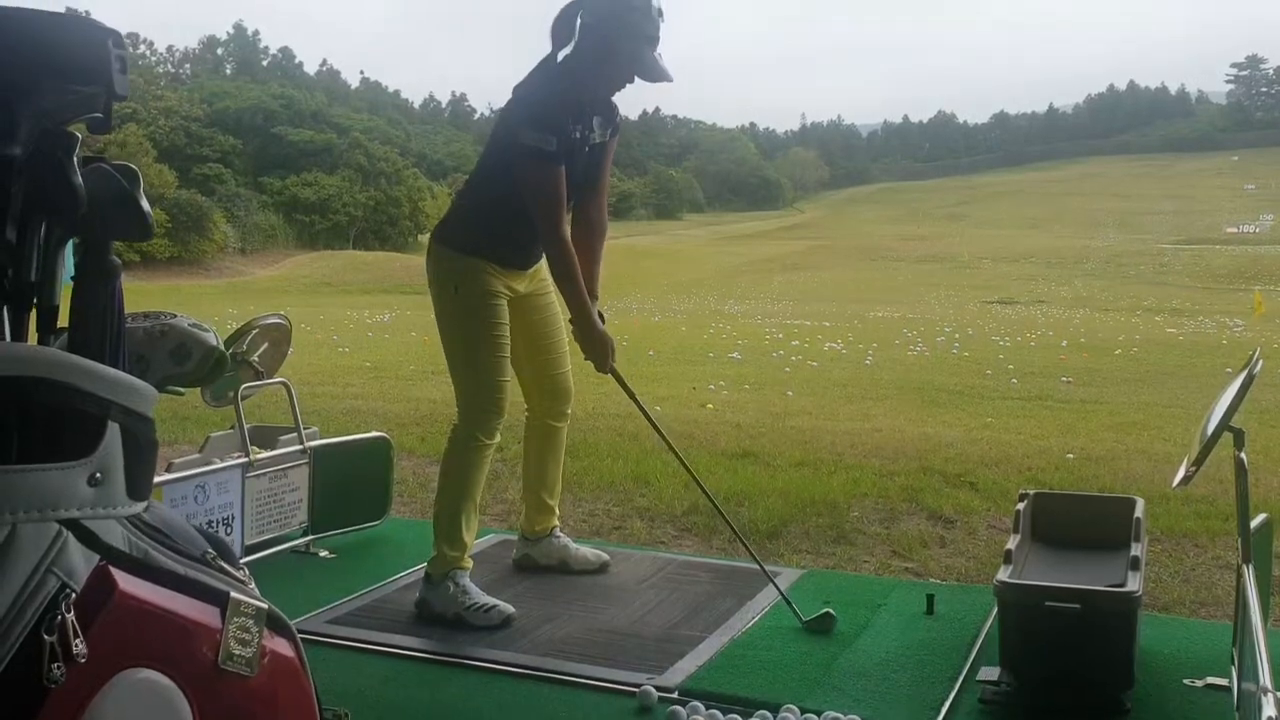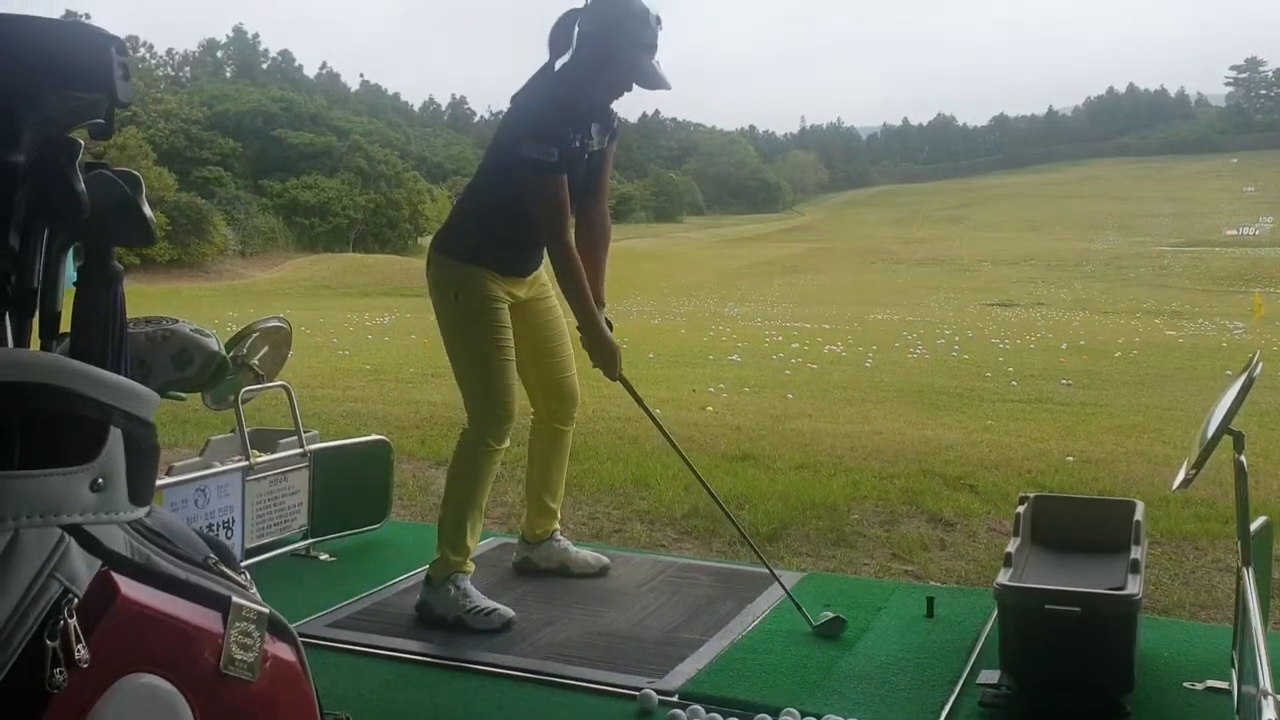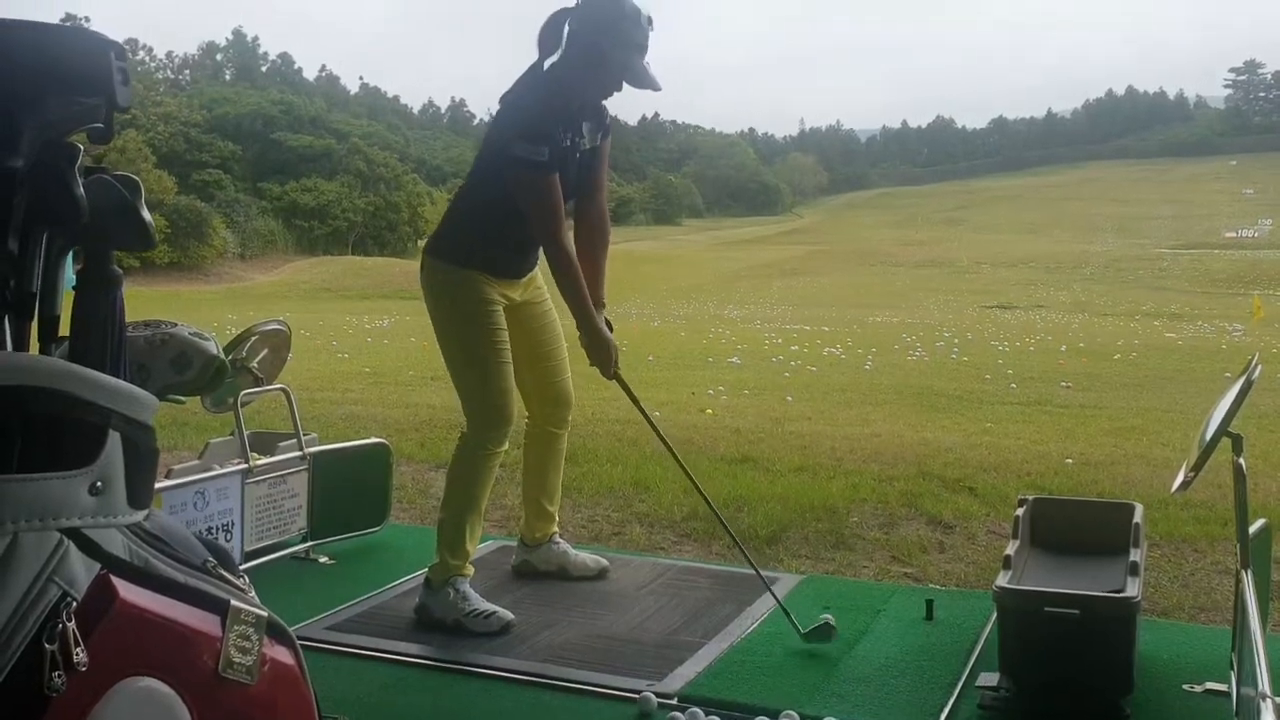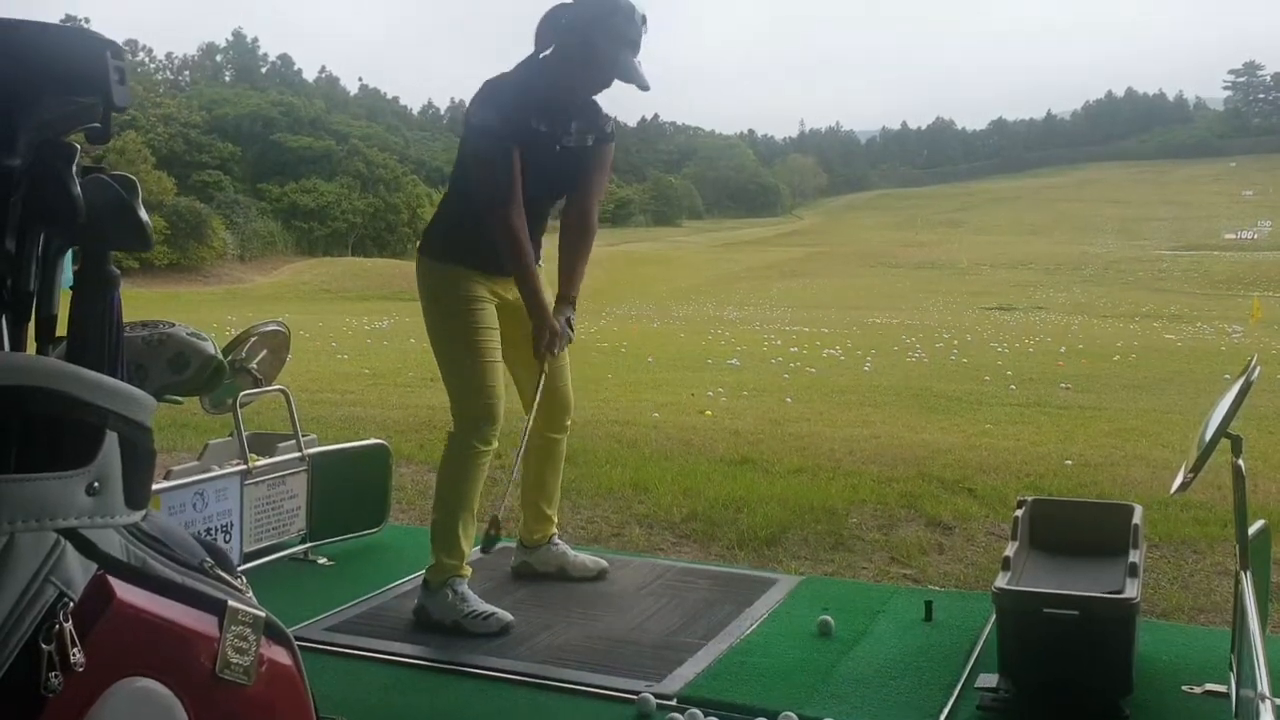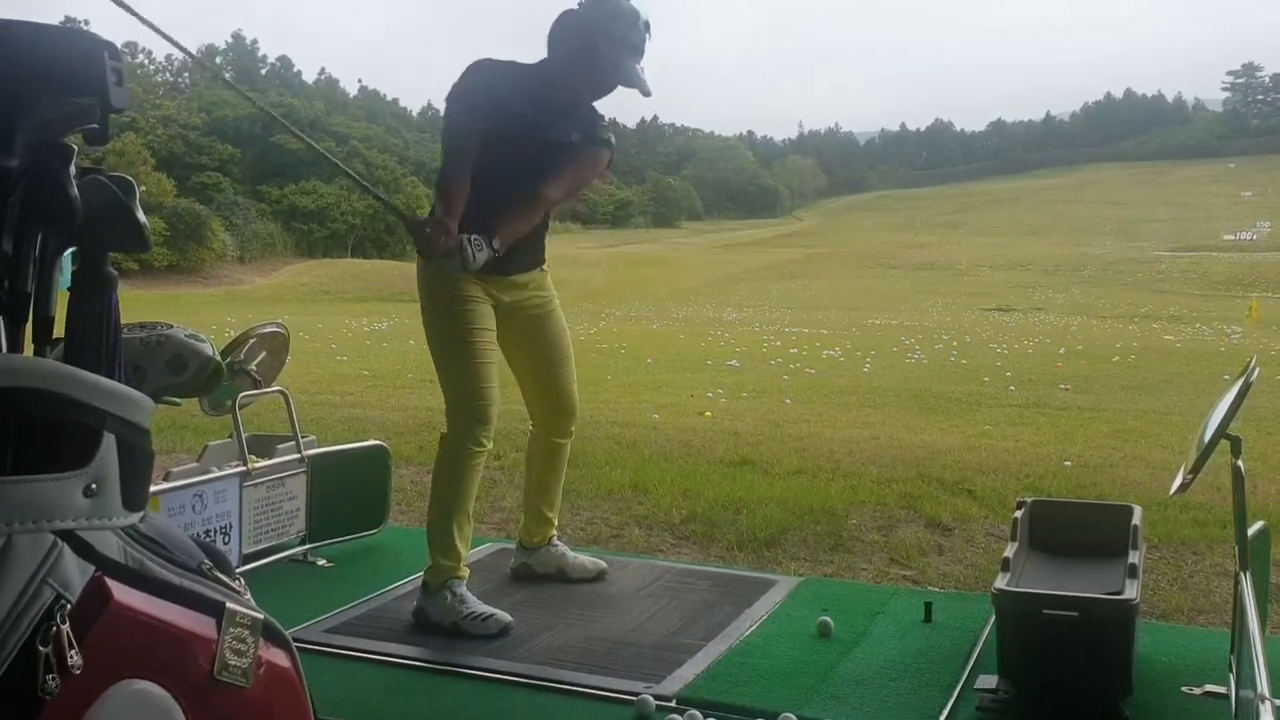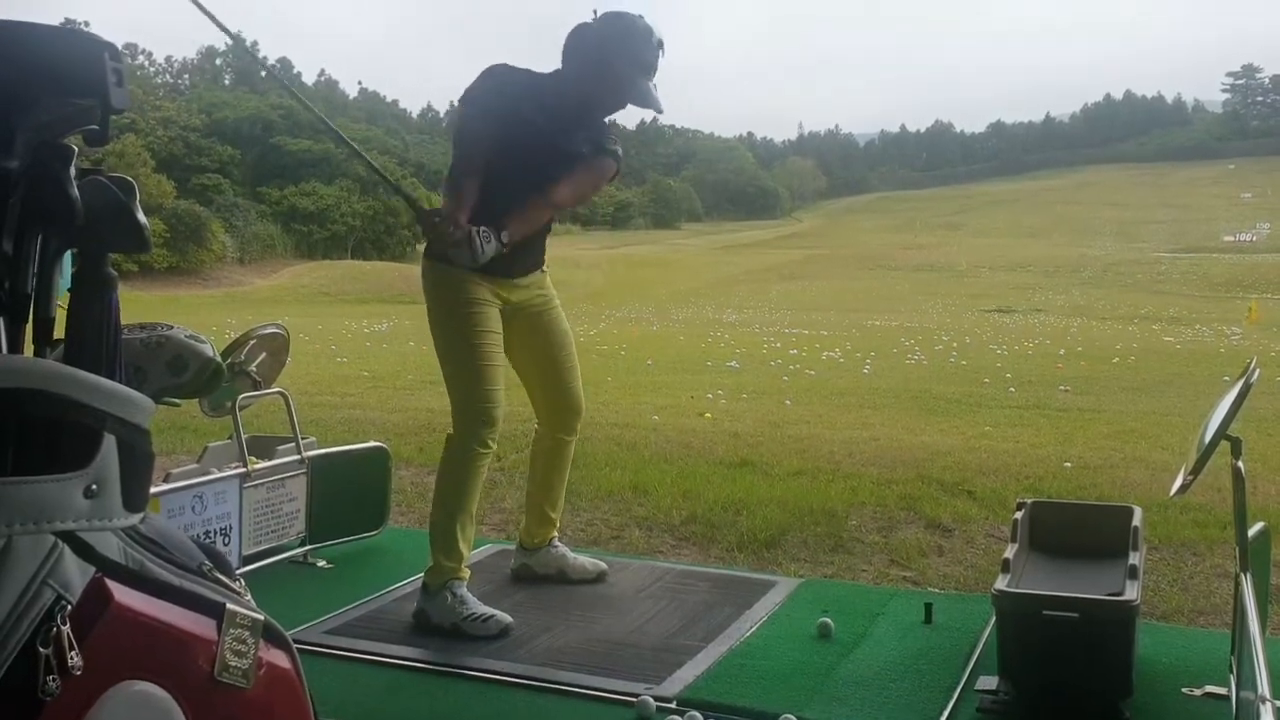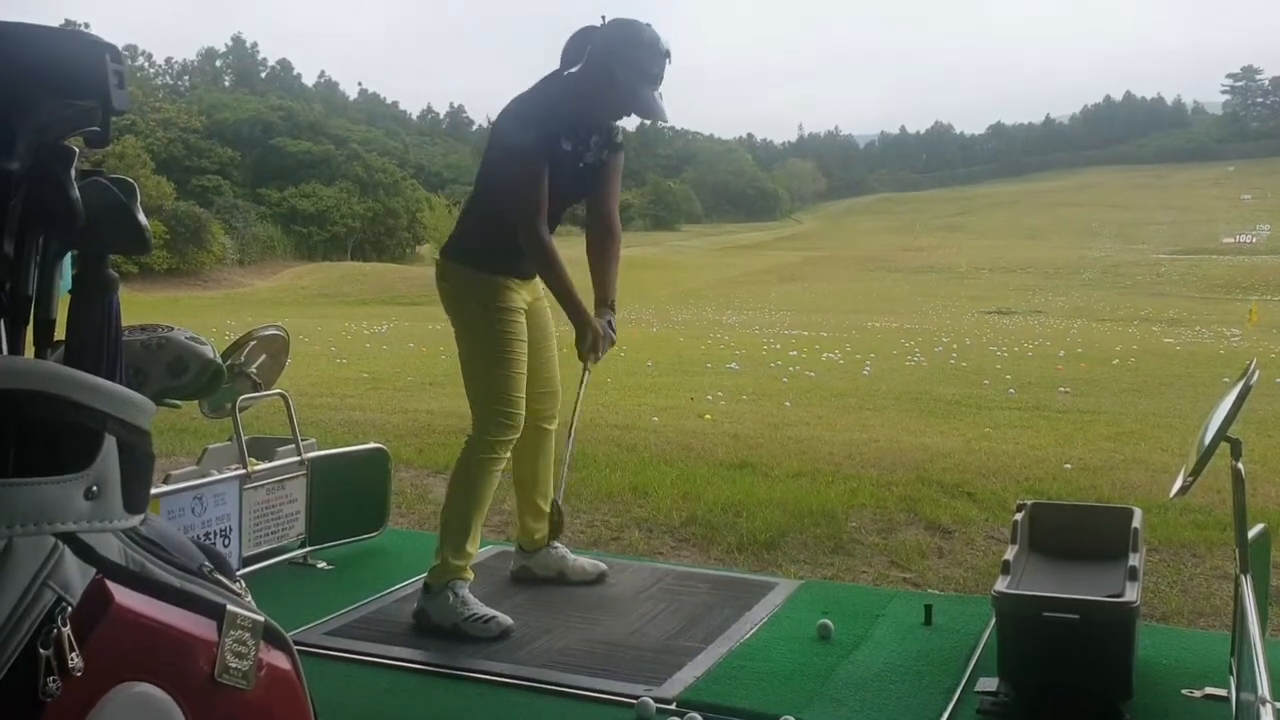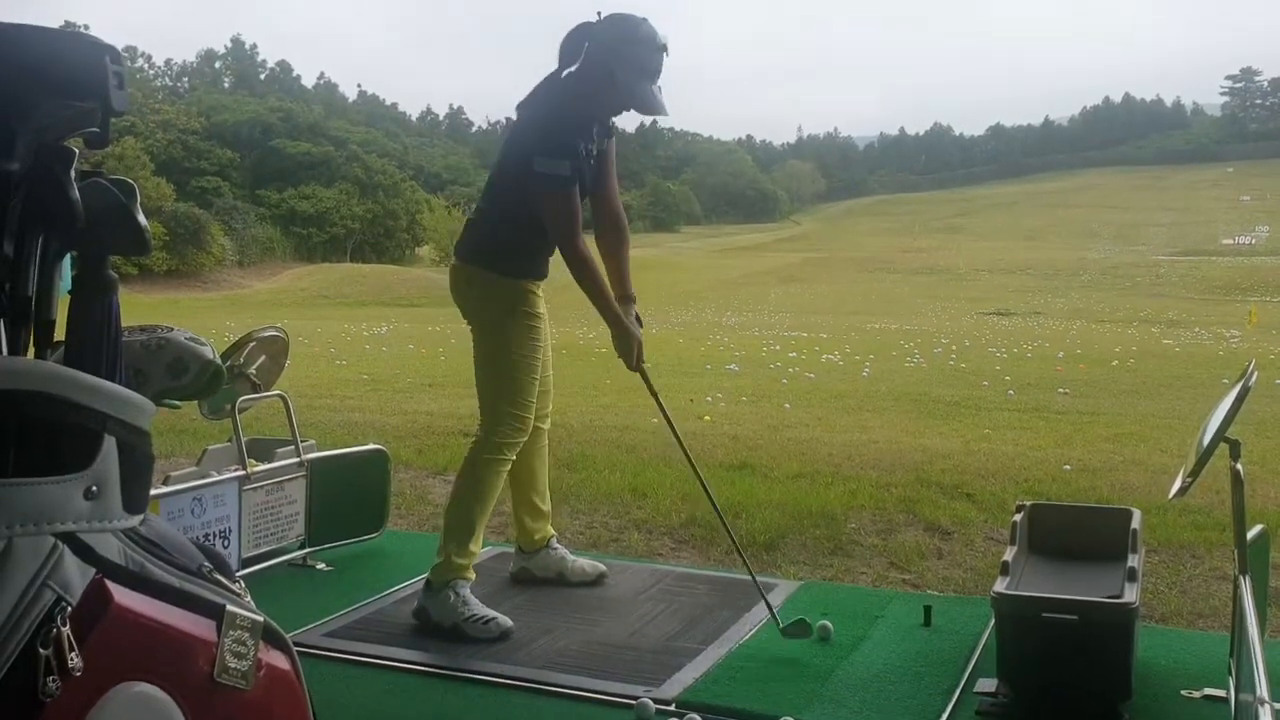
dt=0.3s
person 1, frame 1
left shoulder: (604, 114)
right shoulder: (539, 107)
left elbow: (591, 214)
right elbow: (553, 227)
left wrist: (591, 304)
right wrist: (586, 322)
left hip: (525, 266)
right hip: (469, 262)
left knee: (555, 399)
right knee: (484, 413)
left ankle: (539, 535)
right ankle: (444, 577)
person 1, frame 2
left shoulder: (600, 120)
right shoulder: (540, 119)
left elbow: (594, 219)
right elbow: (559, 236)
left wrist: (599, 310)
right wrist: (594, 329)
left hip: (524, 272)
right hip: (469, 271)
left knee: (561, 402)
right knee: (494, 418)
left ankle: (540, 538)
right ankle: (446, 581)
person 1, frame 3
left shoulder: (594, 120)
right shoulder: (527, 119)
left elbow: (592, 218)
right elbow: (554, 235)
left wrist: (598, 310)
right wrist: (589, 327)
left hip: (522, 275)
right hip: (463, 273)
left knee: (555, 406)
right knee: (493, 420)
left ankle: (538, 540)
right ankle: (444, 584)
person 1, frame 4
left shoulder: (595, 125)
right shoulder: (502, 99)
left elbow: (581, 219)
right elbow: (506, 210)
left wrist: (566, 306)
right wrist: (538, 309)
left hip: (518, 275)
right hip: (457, 270)
left knee: (556, 409)
right knee: (481, 419)
left ankle: (538, 542)
right ankle: (442, 585)
person 1, frame 5
left shoulder: (594, 137)
right shoulder: (488, 82)
left elbow: (545, 196)
right elbow: (457, 163)
left wrist: (483, 241)
right wrist: (443, 221)
left hip: (527, 276)
right hip: (455, 272)
left knee: (558, 412)
right knee: (474, 420)
left ankle: (537, 544)
right ankle: (441, 587)
person 1, frame 6
left shoulder: (601, 146)
right shoulder: (502, 87)
left elbow: (552, 201)
right elbow: (467, 167)
left wrist: (490, 237)
right wrist: (453, 216)
left hip: (527, 278)
right hip: (460, 274)
left knee: (564, 411)
right knee: (479, 422)
left ankle: (538, 545)
right ankle: (442, 588)
person 1, frame 7
left shoulder: (605, 133)
right shoulder: (530, 120)
left elbow: (604, 225)
right elbow: (531, 229)
left wrist: (605, 308)
right wrist: (579, 316)
left hip: (520, 277)
right hip: (480, 275)
left knee: (543, 412)
right knee: (499, 423)
left ankle: (535, 546)
right ankle: (444, 587)
person 1, frame 8
left shoulder: (595, 121)
right shoulder: (549, 130)
left elbow: (610, 216)
right elbow: (571, 241)
left wrist: (627, 302)
right wrist: (617, 324)
left hip: (517, 275)
right hip: (497, 278)
left knee: (535, 416)
right knee: (506, 426)
left ankle: (535, 546)
right ankle: (445, 586)
